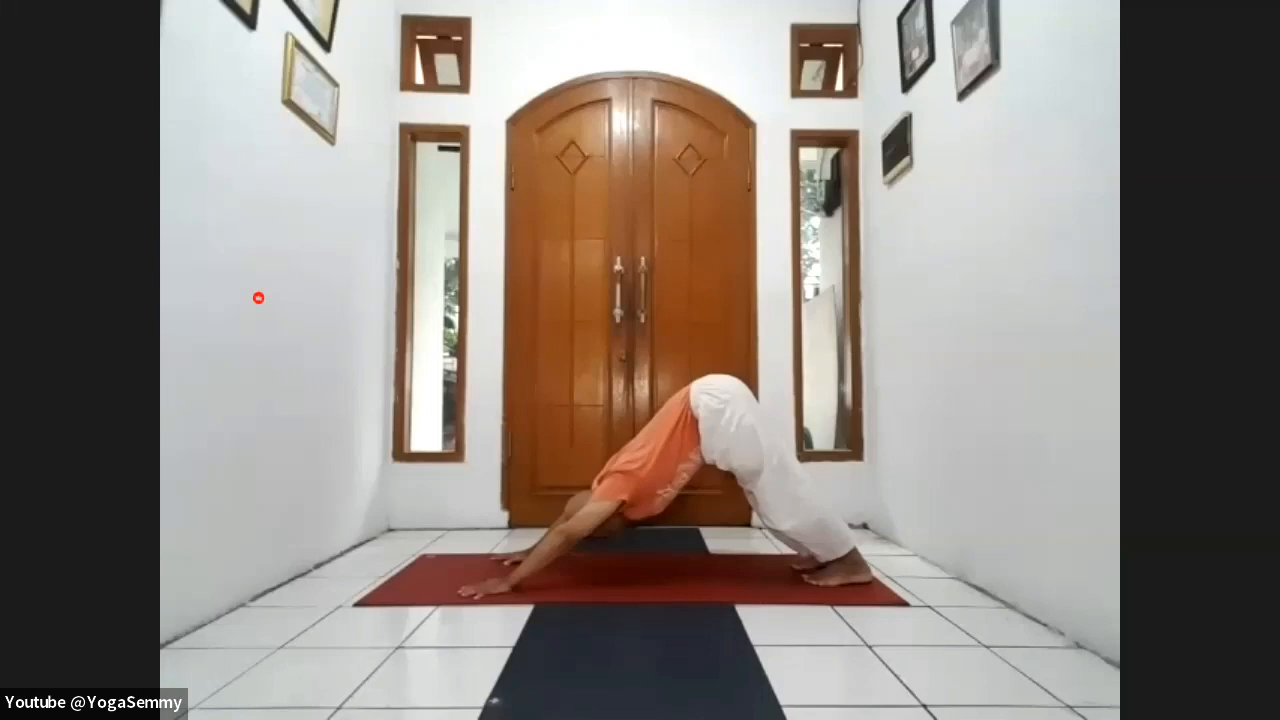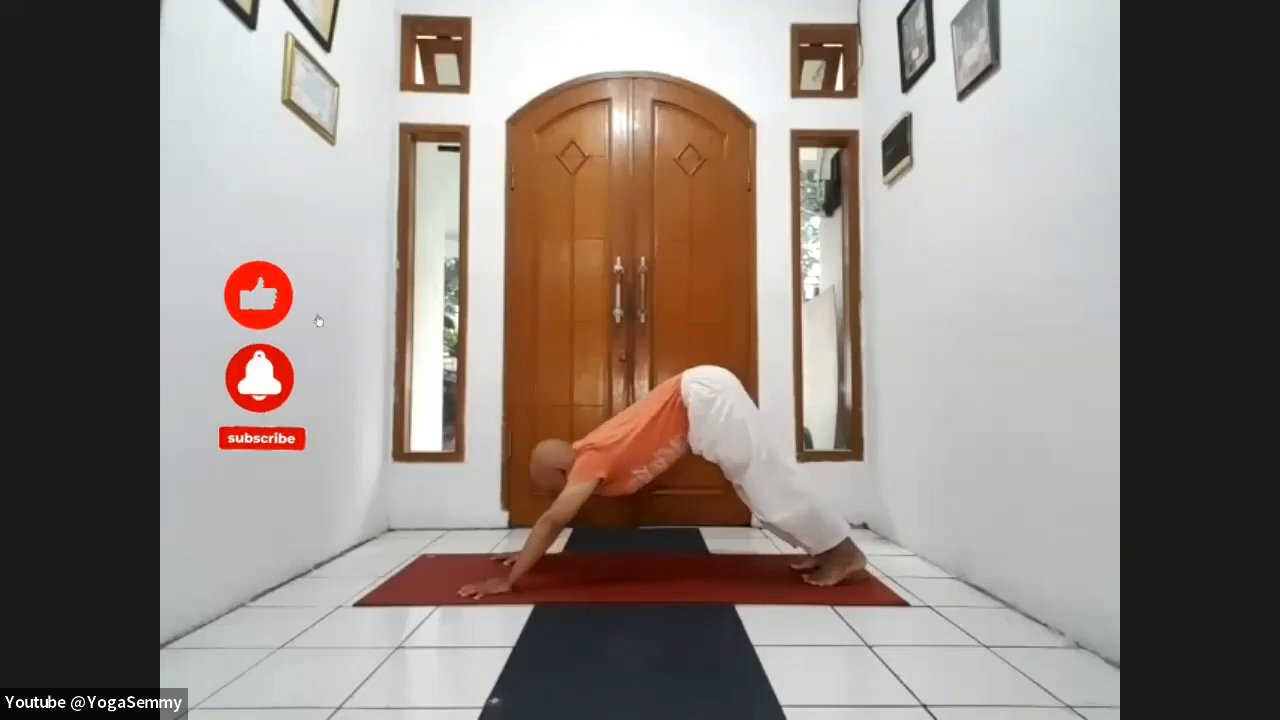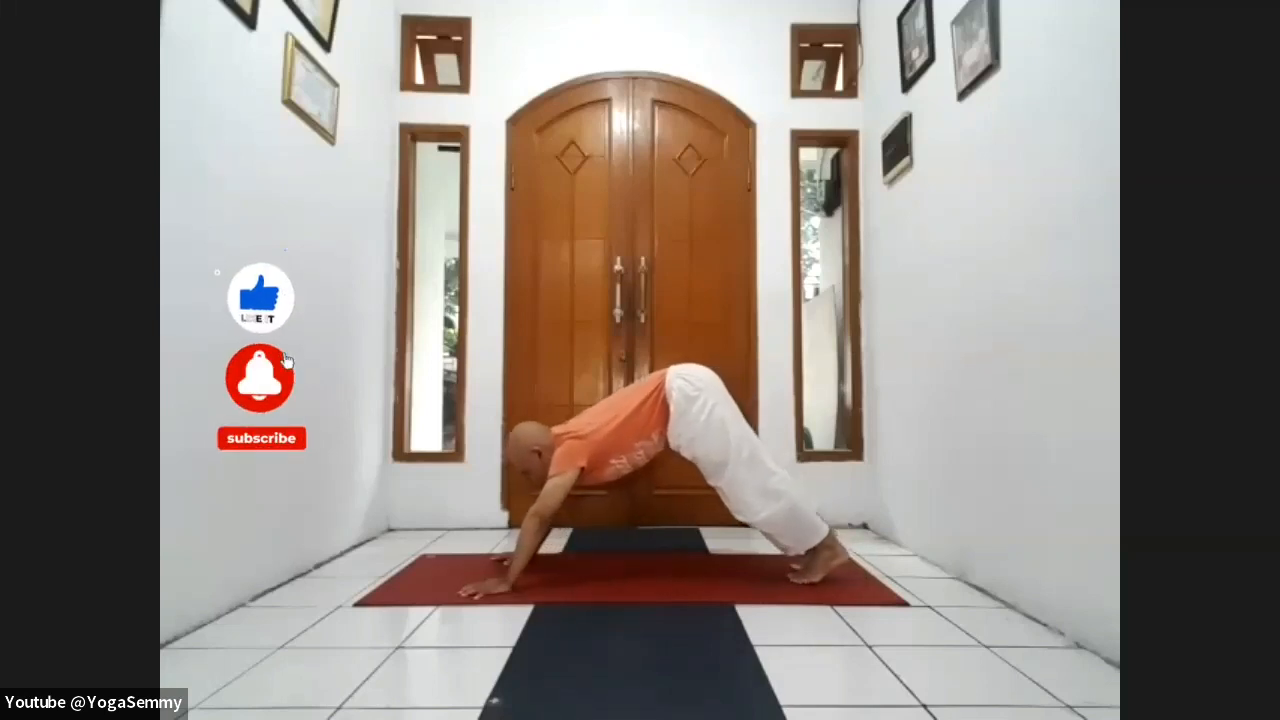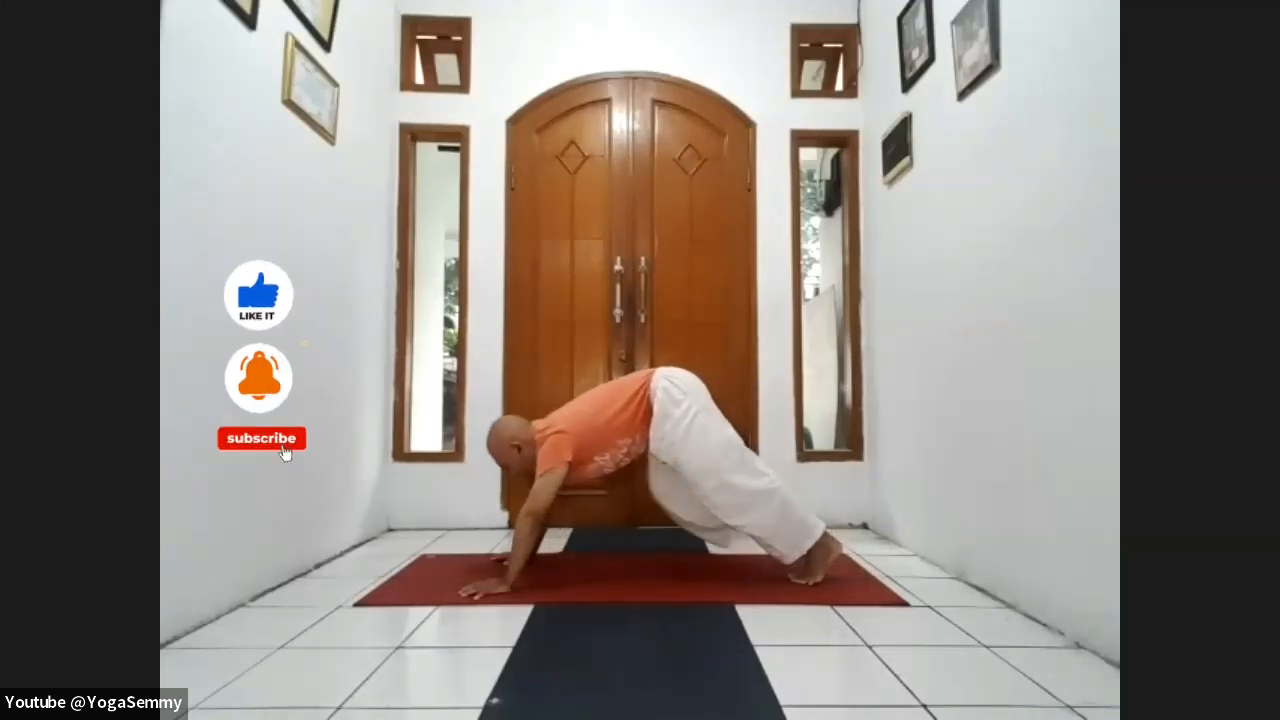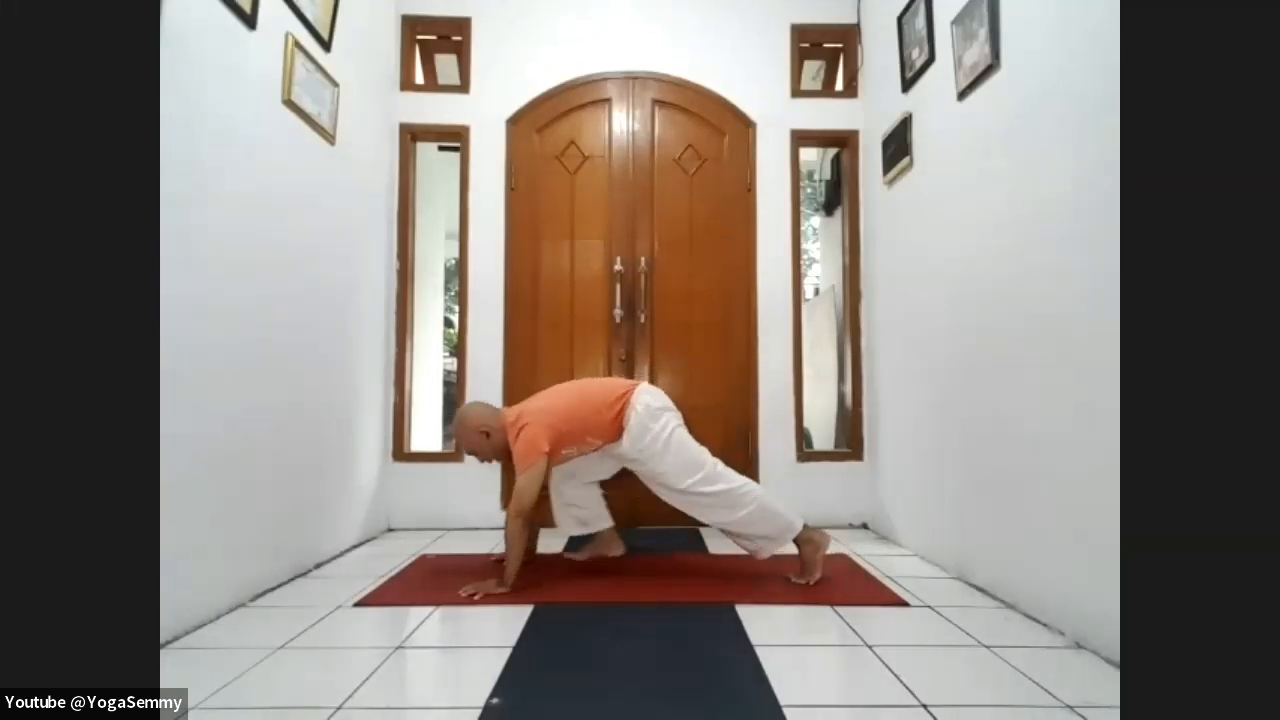
dt=1s
person 1, frame 1
left shoulder: (618, 488)
right shoulder: (613, 486)
left elbow: (568, 532)
right elbow: (567, 522)
left wrist: (510, 580)
right wrist: (533, 552)
left hip: (715, 405)
right hip: (714, 400)
left knee: (775, 484)
right knee: (770, 482)
left ankle: (848, 561)
right ankle: (827, 550)
person 1, frame 2
left shoulder: (590, 461)
right shoulder: (585, 456)
left elbow: (553, 520)
right elbow: (555, 519)
left wrist: (508, 580)
right wrist: (527, 555)
left hip: (704, 397)
right hip: (702, 394)
left knee: (767, 478)
right knee: (761, 477)
left ankle: (843, 552)
right ankle: (826, 548)
person 1, frame 3
left shoulder: (569, 450)
right shoulder: (562, 442)
left elbow: (539, 515)
right elbow: (545, 515)
left wrist: (507, 580)
right wrist: (523, 555)
left hip: (686, 395)
right hip: (683, 392)
left knee: (748, 480)
right knee: (744, 478)
left ankle: (823, 545)
right ankle: (813, 544)
person 1, frame 4
left shoulder: (553, 442)
right shoulder: (548, 436)
left elbow: (531, 514)
right elbow: (539, 513)
left wrist: (506, 580)
right wrist: (524, 555)
left hip: (669, 398)
right hip: (666, 399)
left knee: (729, 480)
right knee: (671, 489)
left ankle: (818, 544)
person 1, frame 5
left shoulder: (526, 431)
right shoulder: (519, 421)
left elbow: (519, 511)
right elbow: (525, 505)
left wrist: (505, 580)
right wrist: (523, 550)
left hip: (640, 416)
right hip: (626, 417)
left knee: (705, 485)
right knee: (566, 473)
left ankle: (806, 538)
right ankle: (607, 540)
